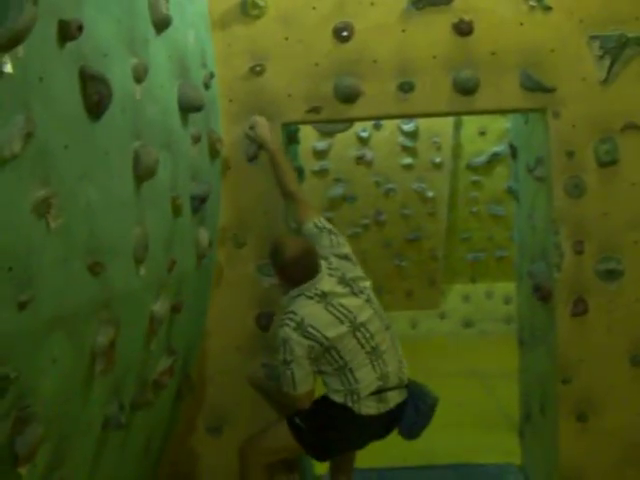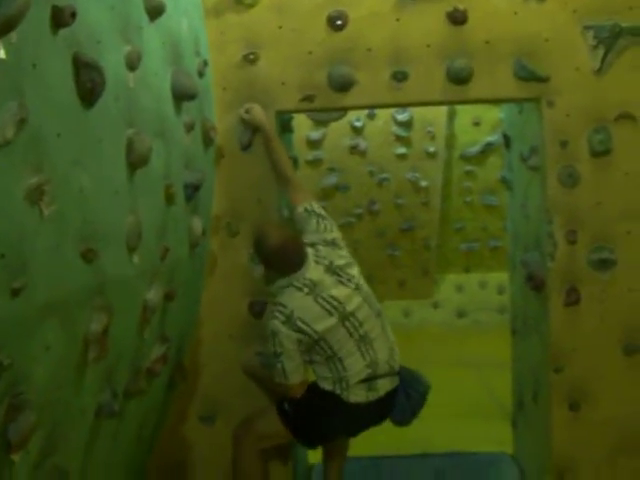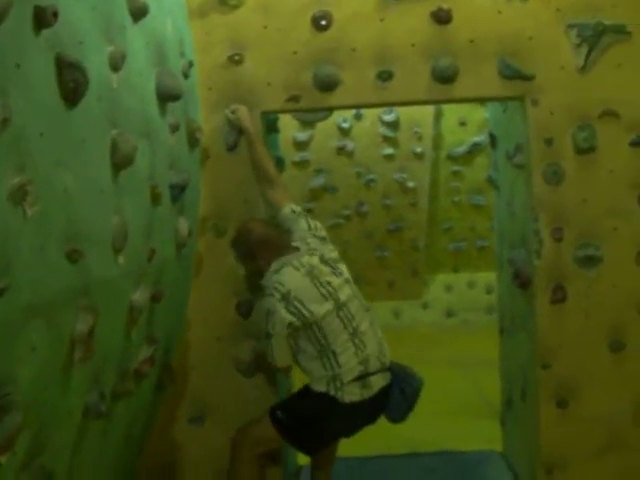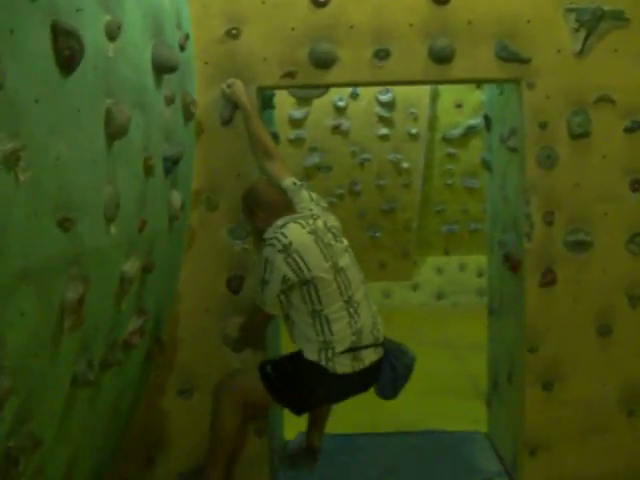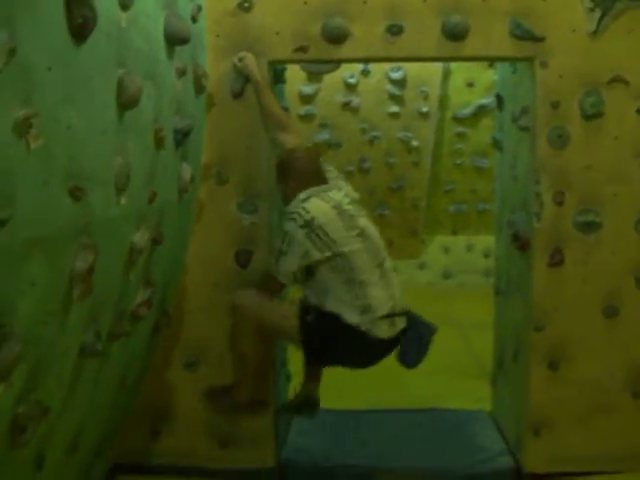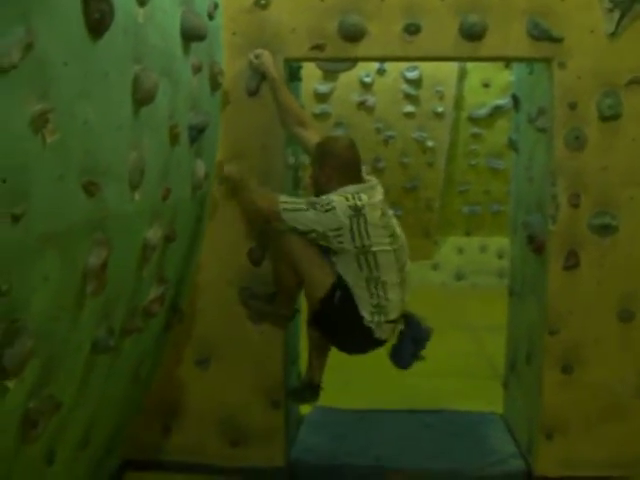
dt=0.4s
person 1, frame 1
left shoulder: (294, 325)
right shoulder: (340, 259)
left elbow: (299, 401)
right elbow: (298, 200)
left wrist: (262, 384)
right wrist: (271, 145)
left hip: (359, 415)
right hip: (395, 402)
person 1, frame 2
left shoulder: (284, 315)
right shoulder: (327, 245)
left elbow: (292, 390)
right elbow: (293, 185)
left wrist: (255, 371)
right wrist: (267, 129)
left hip: (351, 401)
right hip: (388, 388)
left knee: (246, 437)
person 1, frame 3
left shoulder: (278, 294)
right shoulder: (314, 243)
left elbow: (278, 363)
right elbow: (273, 188)
left wrist: (254, 360)
right wrist: (250, 131)
left hip: (346, 400)
right hip: (378, 385)
left knee: (246, 442)
right knee: (325, 409)
person 1, frame 4
left shoulder: (282, 246)
right shoulder: (315, 212)
left elbow: (265, 311)
right elbow: (270, 161)
left wrist: (244, 335)
right wrist: (246, 107)
left hip: (333, 371)
right hip: (370, 359)
left knee: (230, 391)
right ankle: (312, 442)
person 1, frame 5
left shoulder: (304, 219)
right shoulder: (337, 189)
left elbow: (277, 282)
right elbow: (286, 133)
left wrist: (253, 303)
right wrist: (257, 80)
left hip: (358, 337)
right hip: (383, 327)
left knee: (244, 302)
right knee: (304, 304)
left ankle: (245, 391)
right ankle: (307, 395)
person 1, frame 6
left shoulder: (346, 210)
right shoulder: (365, 184)
left elbow: (262, 205)
right elbow: (304, 129)
left wrist: (236, 177)
right wrist: (274, 77)
left hip: (359, 329)
right hip: (378, 322)
left knee: (282, 229)
left ankle: (280, 305)
right ankle: (311, 380)
